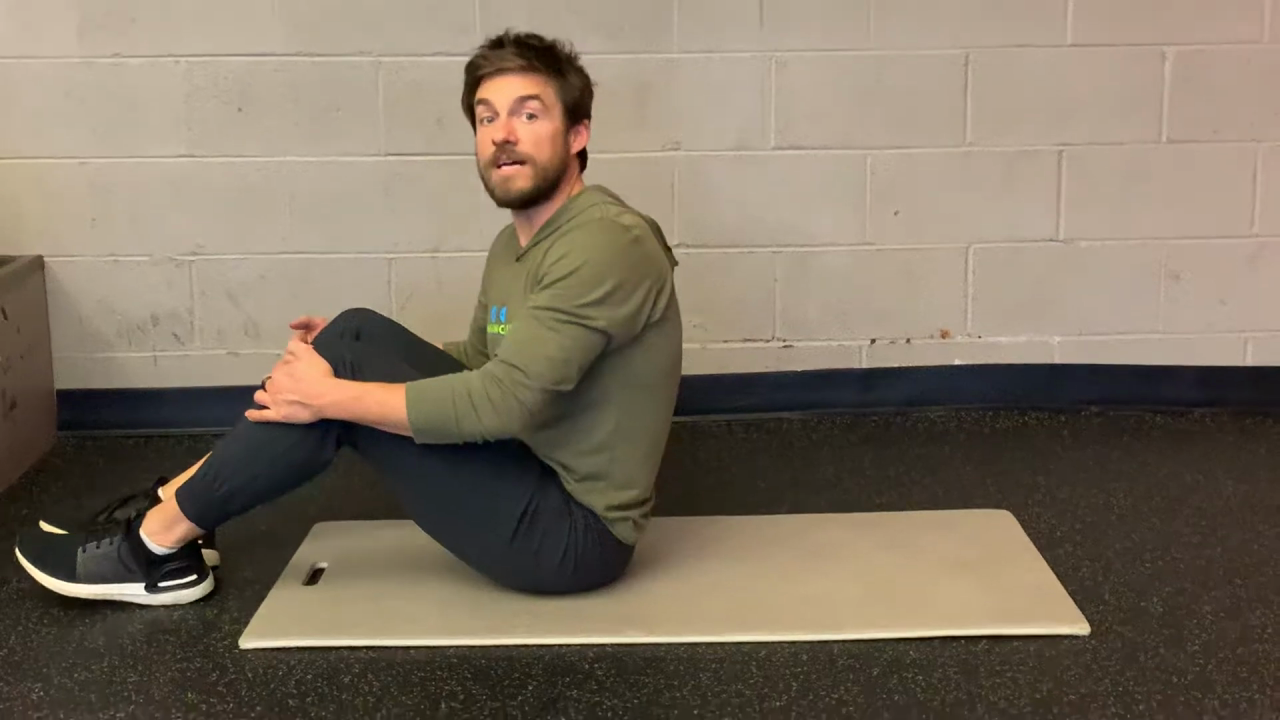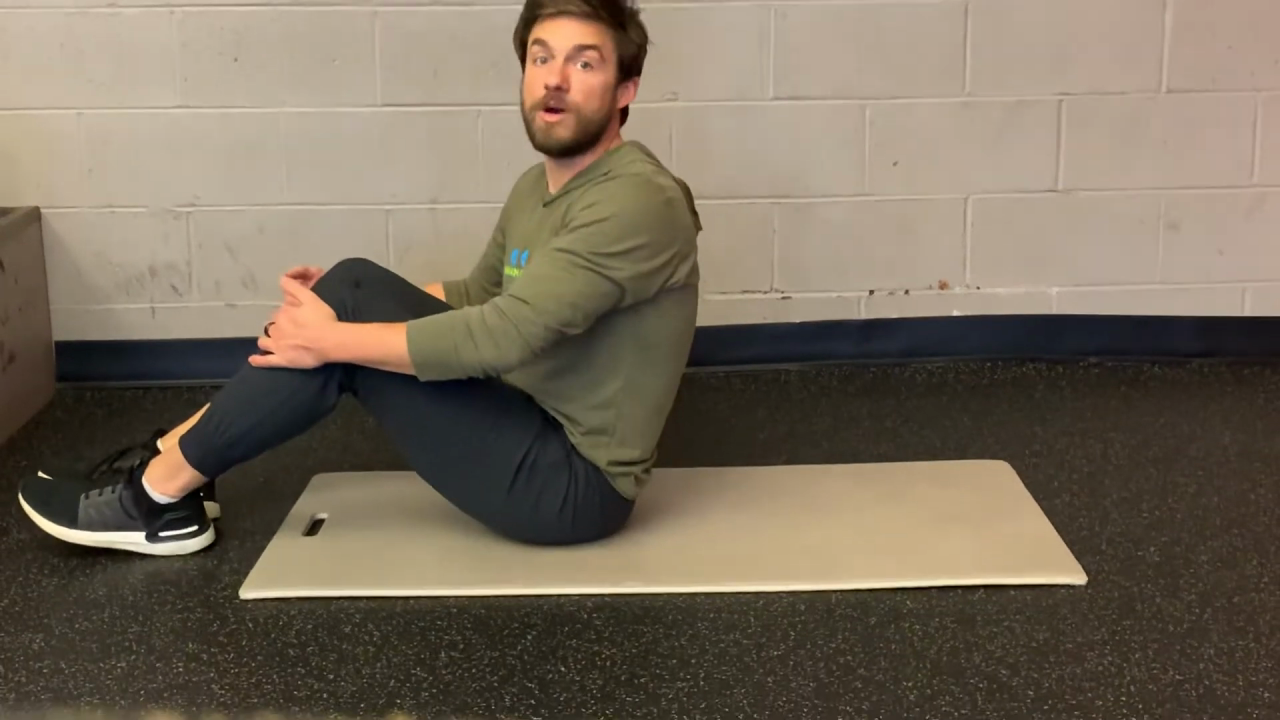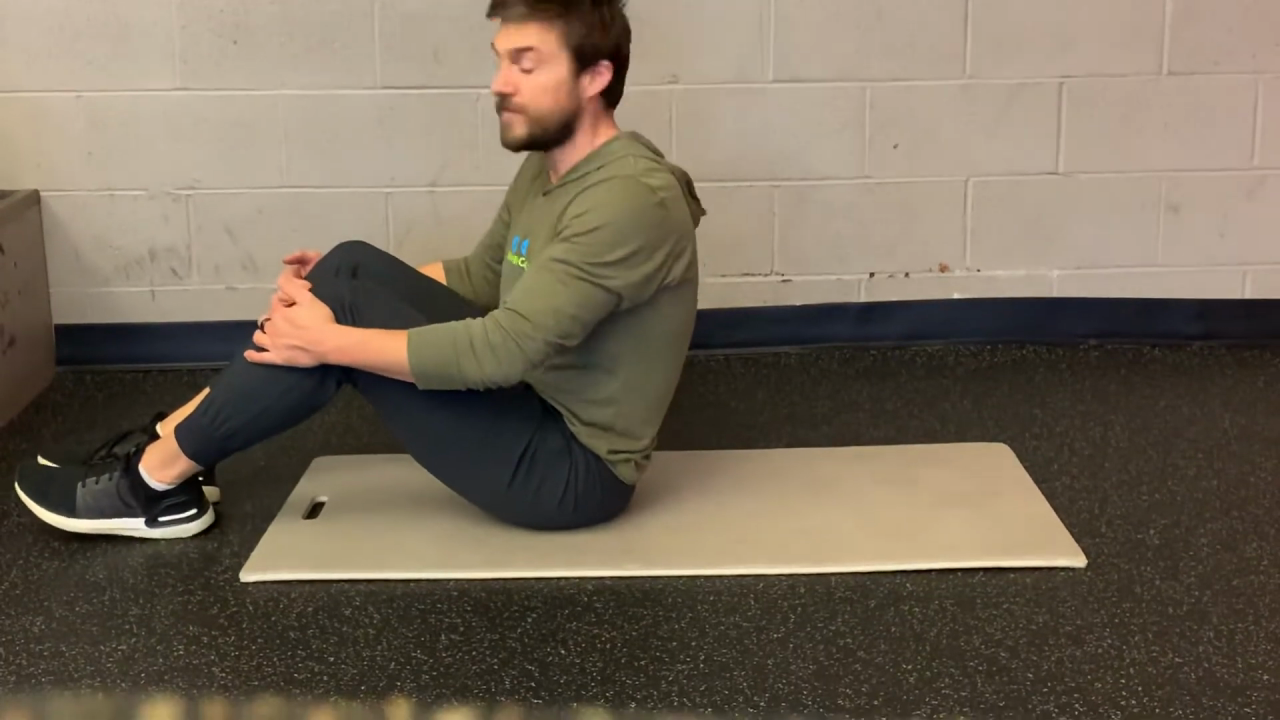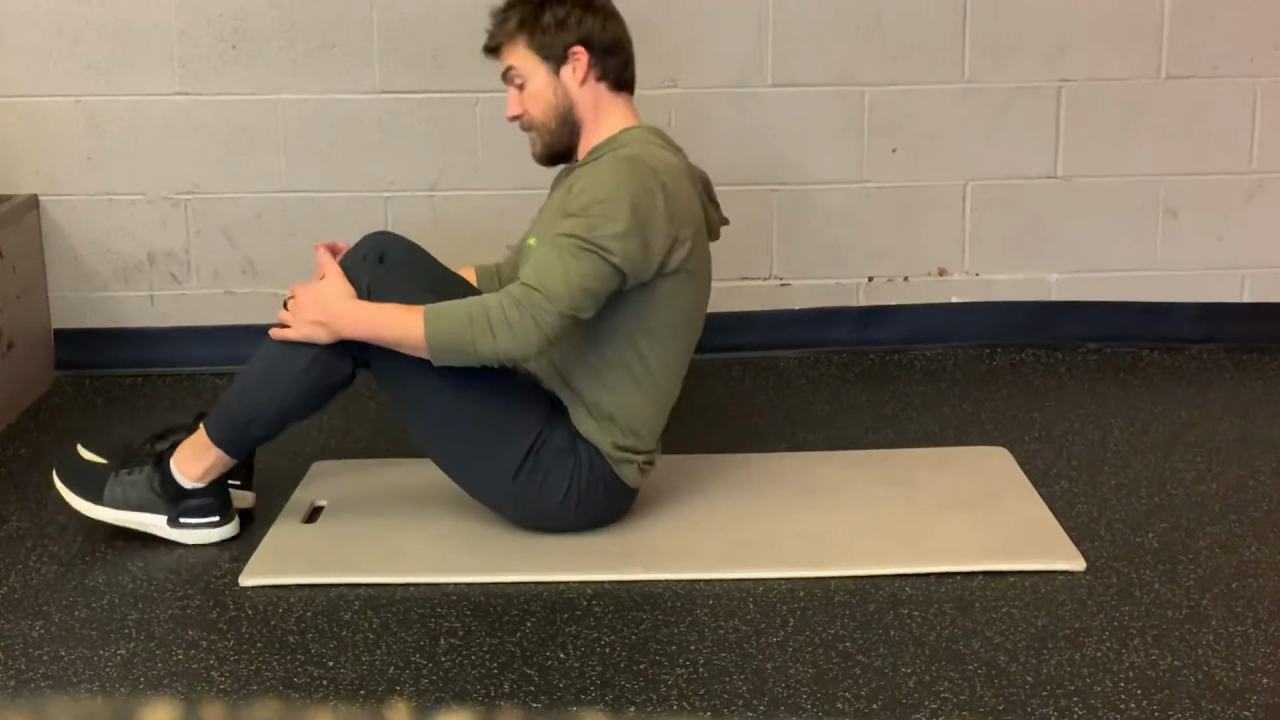
dt=0.7s
person 1, frame 1
left shoulder: (606, 244)
right shoulder: (514, 245)
left elbow: (500, 401)
right elbow: (480, 363)
left wrist: (331, 394)
right wrist: (343, 356)
left hip: (573, 533)
right hip: (539, 481)
left knee: (346, 376)
right knee: (359, 333)
left ankle: (155, 547)
right ankle: (174, 507)
person 1, frame 2
left shoulder: (638, 203)
right shoulder: (537, 187)
left elbow: (502, 334)
right elbow: (481, 297)
left wrist: (332, 337)
right wrist: (342, 303)
left hip: (574, 485)
right hip: (542, 431)
left knee: (345, 334)
right knee: (355, 283)
left ankle: (158, 494)
right ankle: (172, 456)
person 1, frame 3
left shoulder: (629, 201)
right shoulder: (547, 169)
left elbow: (505, 349)
right elbow: (482, 277)
left wrist: (330, 340)
right wrist: (342, 284)
left hip: (573, 471)
right hip: (541, 406)
left knee: (344, 308)
right knee: (353, 267)
left ankle: (156, 481)
right ankle: (175, 440)
person 1, frame 4
left shoulder: (631, 180)
right shoulder: (599, 168)
left elbow: (515, 326)
right elbow: (515, 281)
left wrist: (352, 314)
right wrist: (367, 277)
left hip: (573, 474)
right hip: (554, 416)
left knee: (359, 301)
right knee: (383, 255)
left ankle: (188, 483)
right ankle: (213, 442)
